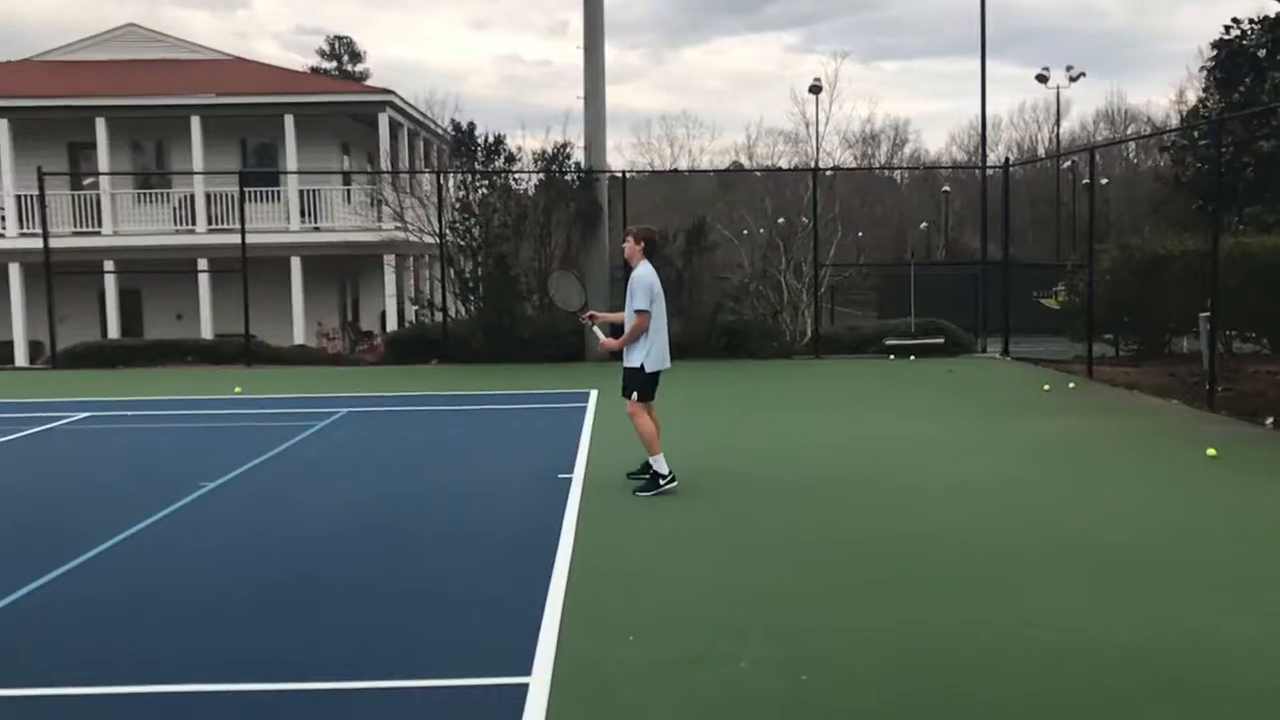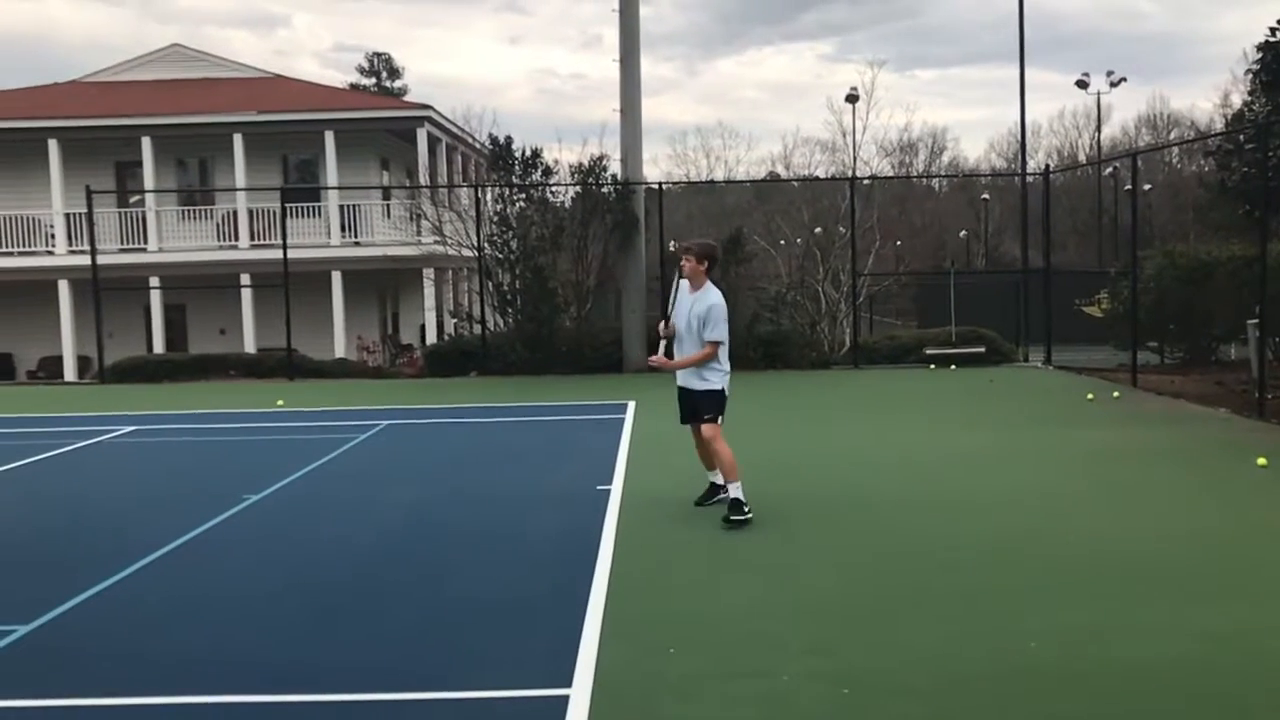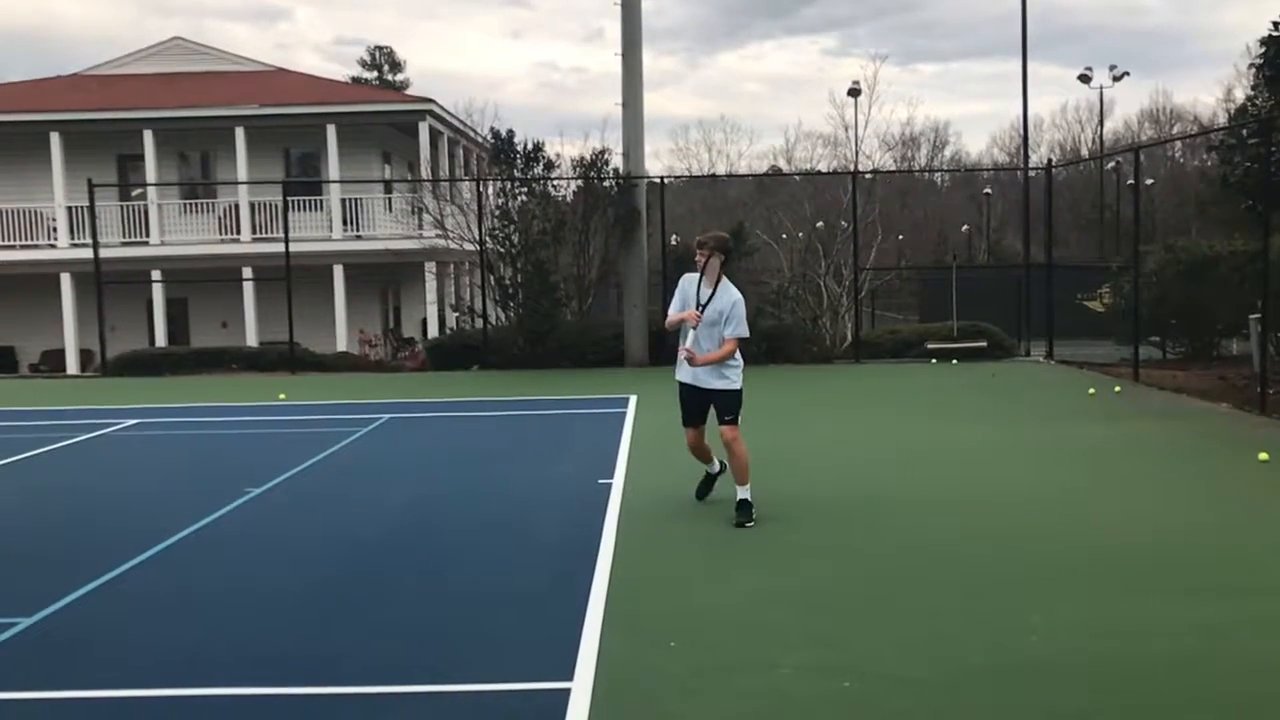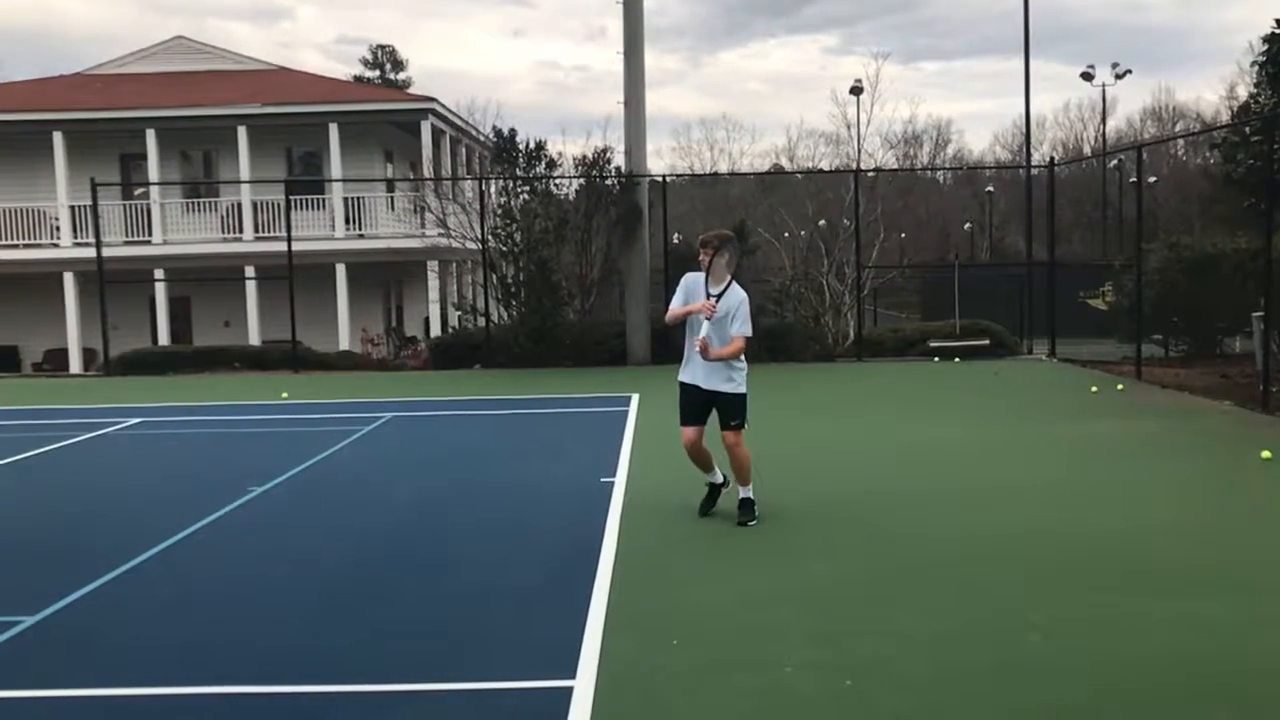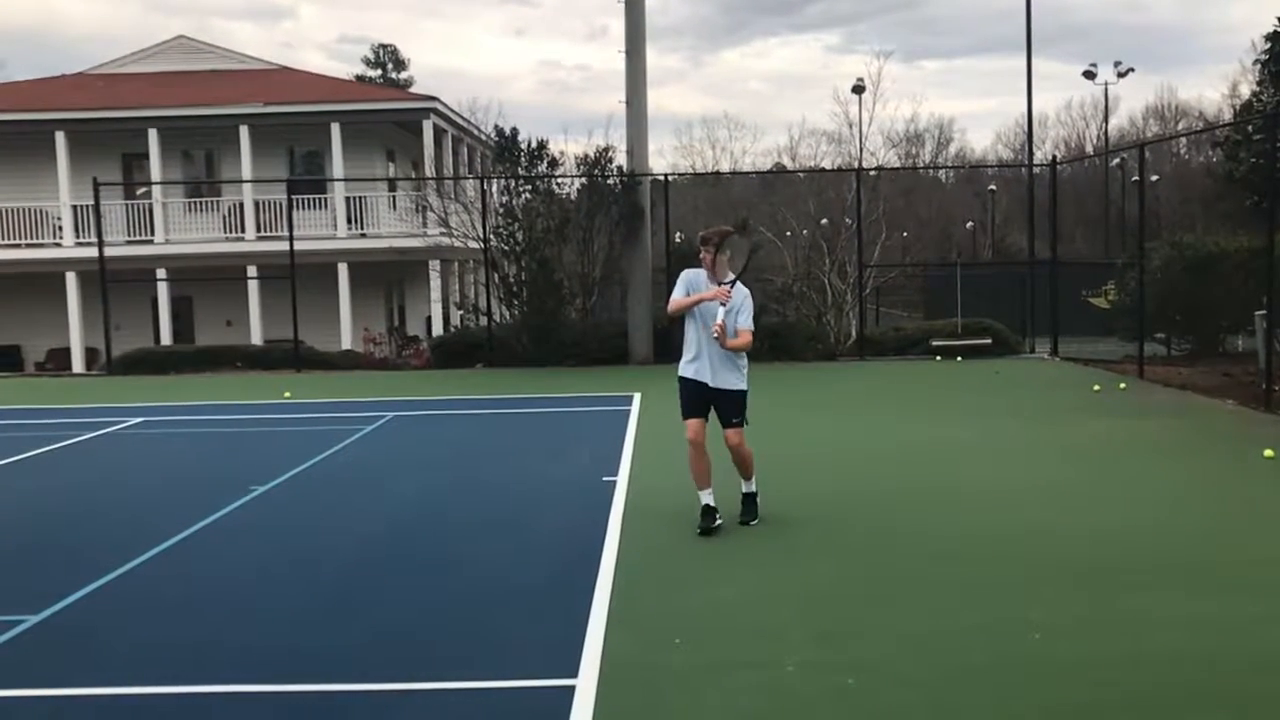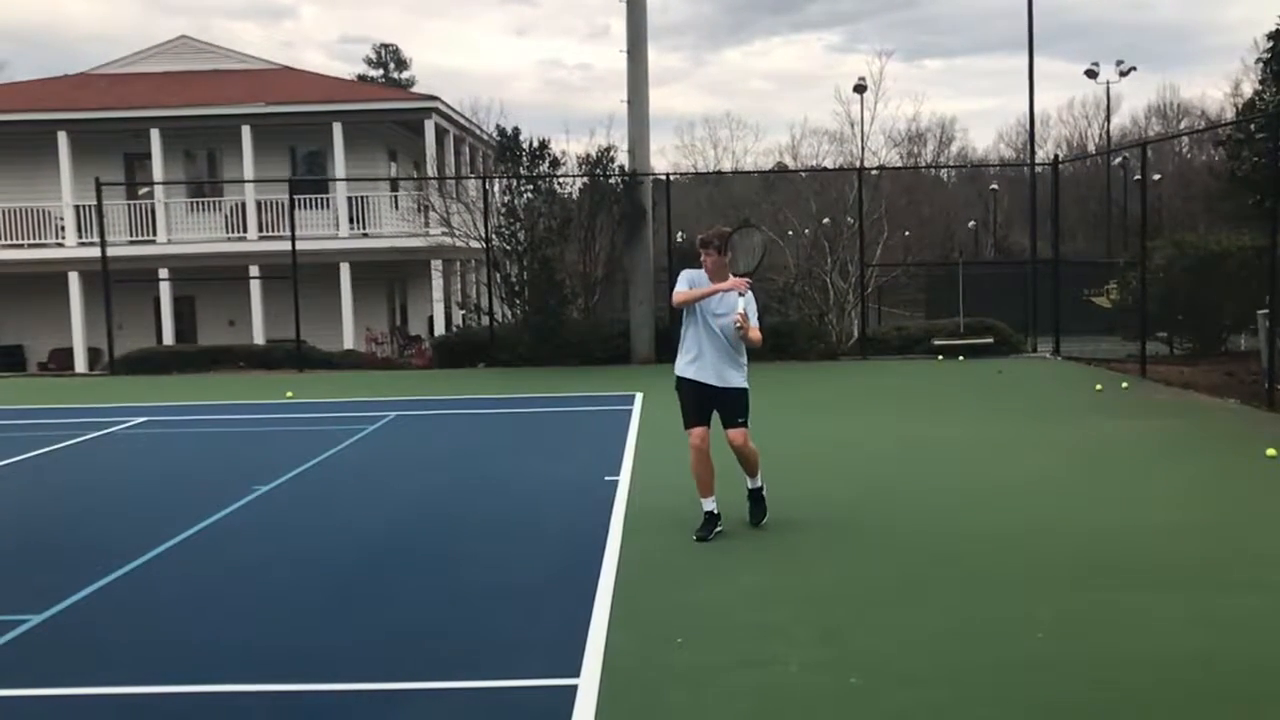
dt=0.7s
person 1, frame 1
left shoulder: (641, 276)
right shoulder: (643, 274)
left elbow: (642, 322)
left wrist: (618, 343)
right wrist: (601, 316)
left hip: (642, 357)
right hip: (648, 356)
left knee: (635, 411)
right knee: (645, 408)
left ankle: (663, 474)
right ankle: (654, 463)
person 1, frame 2
left shoulder: (714, 302)
right shoulder: (680, 288)
left elbow: (710, 350)
left wrist: (674, 365)
right wrist: (666, 328)
left hip: (710, 380)
right hip: (686, 380)
left knee: (712, 435)
right knee: (698, 434)
left ankle: (738, 501)
right ankle: (717, 483)
person 1, frame 3
left shoulder: (733, 298)
right shoulder: (687, 282)
left elbow: (731, 346)
right elbow: (669, 323)
left wrist: (700, 360)
right wrist: (684, 316)
left hip: (725, 379)
right hip: (690, 378)
left knee: (730, 436)
right knee: (693, 440)
left ankle: (744, 500)
right ankle: (714, 468)
person 1, frame 4
left shoulder: (738, 297)
right shoulder: (690, 281)
left elbow: (739, 345)
right elbow: (669, 318)
left wrist: (712, 355)
right wrist: (693, 308)
left hip: (729, 382)
right hip: (693, 379)
left knee: (733, 441)
right knee: (690, 441)
left ankle: (747, 499)
right ankle: (716, 481)
person 1, frame 5
left shoulder: (741, 294)
right shoulder: (690, 277)
left elbow: (747, 340)
right elbow: (672, 309)
left wrist: (726, 343)
right wrist: (705, 295)
left hip: (729, 378)
right hip: (693, 373)
left knee: (735, 441)
right knee: (694, 437)
left ankle: (749, 494)
right ankle: (708, 508)
person 1, frame 6
left shoulder: (743, 294)
right shoulder: (690, 278)
left elbow: (756, 340)
right elbow: (677, 300)
left wrist: (748, 334)
right wrist: (720, 286)
left hip: (731, 379)
right hip: (692, 376)
left knee: (739, 441)
right knee: (698, 442)
left ankle: (755, 487)
right ankle: (711, 514)
